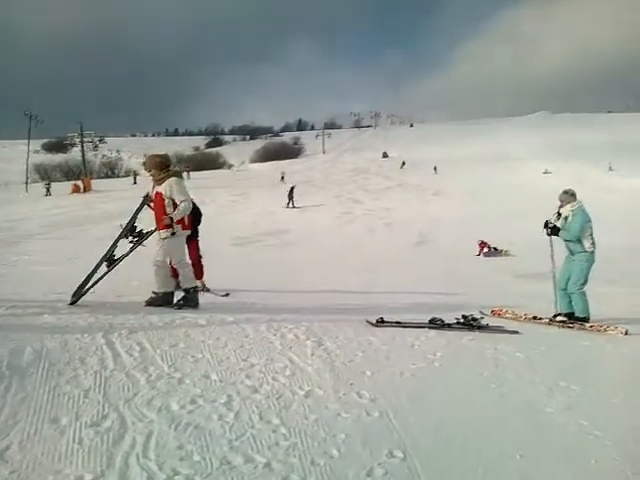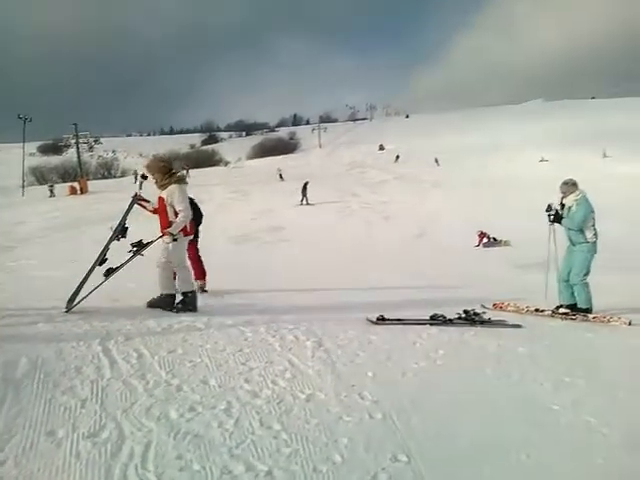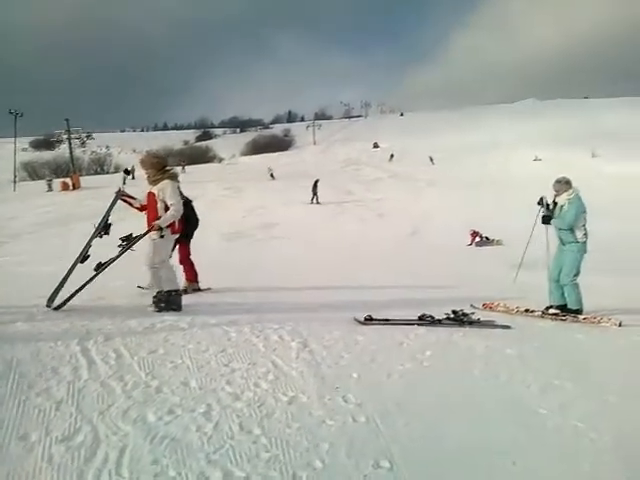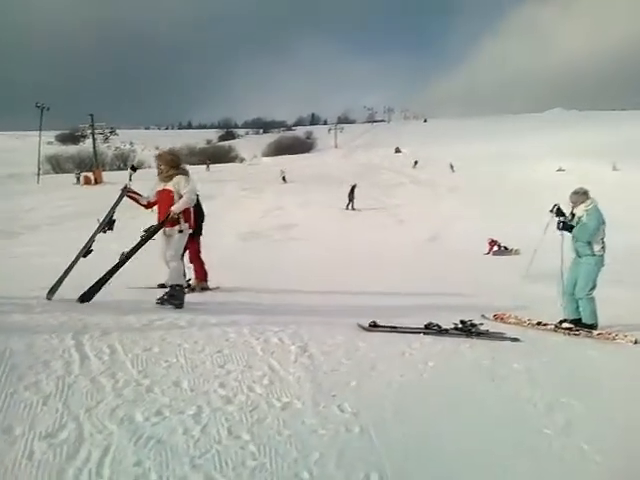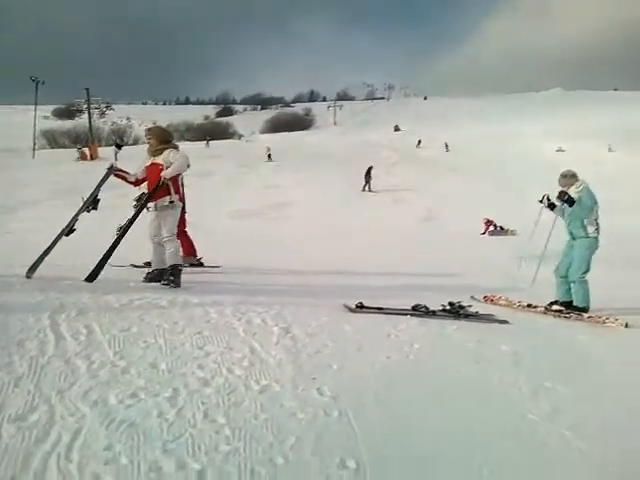
dt=0.3s
person 1, frame 1
left shoulder: (173, 182)
right shoulder: (160, 184)
left elbow: (187, 205)
left wrist: (173, 217)
right wrist: (150, 201)
left hip: (176, 229)
right hip: (163, 230)
left knee: (179, 261)
right knee: (159, 261)
left ankle: (191, 295)
right ankle: (164, 294)
person 1, frame 2
left shoulder: (176, 188)
right shoulder: (166, 187)
left elbow: (185, 214)
right elbow: (158, 209)
left wrist: (173, 230)
right wrist: (141, 201)
left hip: (178, 233)
right hip: (169, 233)
left knee: (178, 264)
right knee: (163, 263)
left ankle: (189, 298)
right ankle: (167, 296)
person 1, frame 3
left shoulder: (168, 184)
right shoulder: (155, 185)
left elbow: (177, 209)
right elbow: (143, 205)
left wrist: (161, 222)
right wrist: (125, 197)
left hip: (166, 230)
right hip: (156, 231)
left knee: (161, 263)
right knee: (152, 262)
left ankle: (173, 298)
right ankle: (161, 293)
person 1, frame 4
left shoulder: (180, 179)
right shoulder: (161, 184)
left elbow: (190, 195)
right elbow: (149, 202)
left wrist: (176, 209)
right wrist: (131, 194)
left hip: (180, 226)
right hip: (167, 227)
left knee: (173, 257)
right knee: (169, 258)
left ankle: (176, 291)
right ankle: (174, 291)
person 1, frame 5
left shoulder: (169, 153)
right shoulder: (150, 159)
left elbow: (184, 160)
right elbow: (137, 180)
left wrist: (167, 173)
right wrist: (118, 172)
left hip: (171, 201)
right hip: (155, 203)
left knee: (168, 235)
right knee: (155, 237)
left ankle: (173, 271)
right ankle: (158, 269)
person 2, frame 1
left shoulder: (580, 214)
right shoulder: (568, 214)
left elbow: (573, 235)
right elbow: (565, 232)
left wrist: (556, 232)
right wrist: (553, 227)
left hip: (583, 256)
right hip: (572, 255)
left knee: (575, 287)
right knee: (562, 284)
left ankle: (582, 316)
right ankle: (567, 312)
person 2, frame 2
left shoulder: (583, 204)
right shoulder: (571, 203)
left elbow: (576, 224)
right elbow: (567, 221)
left wrist: (559, 219)
right wrist: (556, 214)
left hip: (585, 246)
right hip: (573, 245)
left knee: (577, 278)
right knee: (564, 275)
left ankle: (585, 306)
right ankle: (569, 303)
person 2, frame 3
left shoulder: (575, 203)
right shoulder: (563, 201)
left elbow: (566, 223)
right elbow: (556, 218)
left wrist: (549, 221)
right wrist: (547, 208)
left hip: (575, 245)
right hip: (563, 244)
left knee: (567, 278)
right knee: (554, 275)
left ankle: (575, 307)
right ankle: (559, 303)
person 2, frame 4
left shoulder: (594, 214)
right shoulder: (581, 212)
left elbow: (587, 234)
right elbow: (576, 230)
left wrist: (569, 228)
right wrist: (563, 217)
left hip: (592, 258)
right hip: (580, 257)
left knee: (583, 292)
right knee: (569, 288)
left ankle: (590, 322)
right ankle: (573, 317)
person 2, frame 5
left shoulder: (586, 195)
right shoulder: (572, 194)
left elbow: (582, 213)
right elbow: (565, 214)
left wrist: (570, 201)
right wrist: (551, 205)
left hip: (586, 240)
right hip: (573, 239)
left knee: (576, 274)
right knee: (561, 271)
left ankle: (582, 305)
right ankle: (565, 300)
